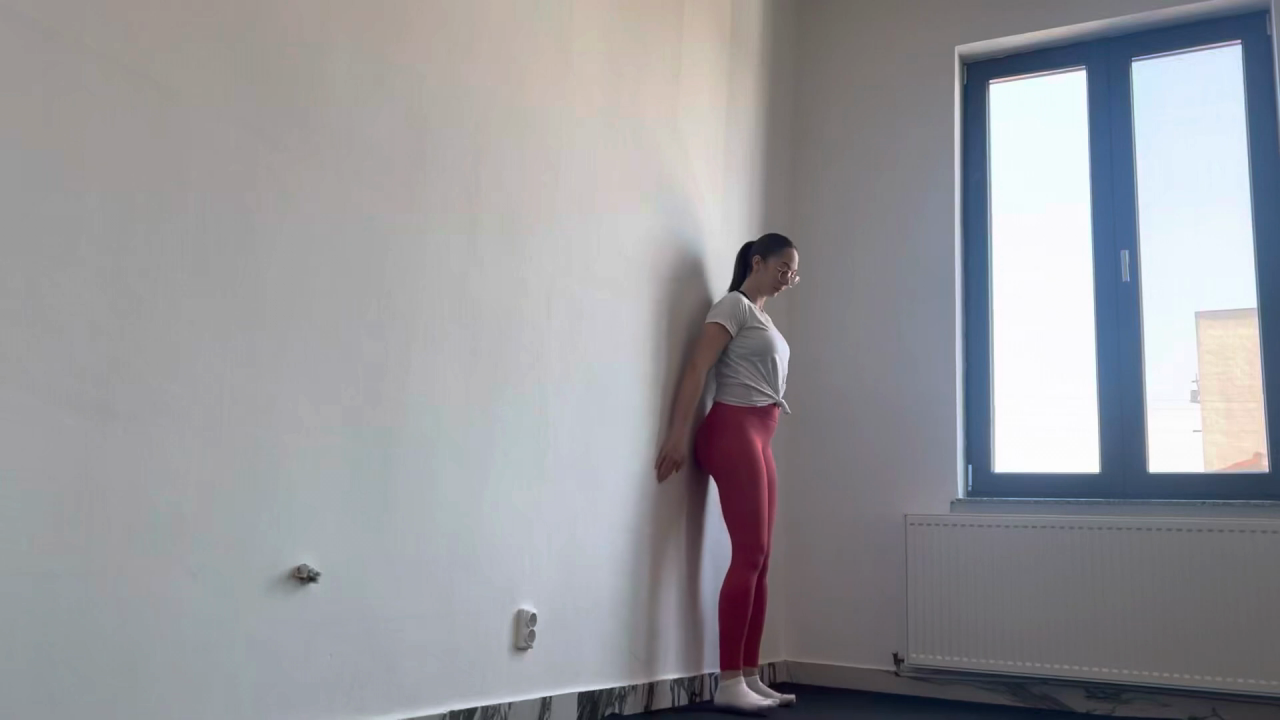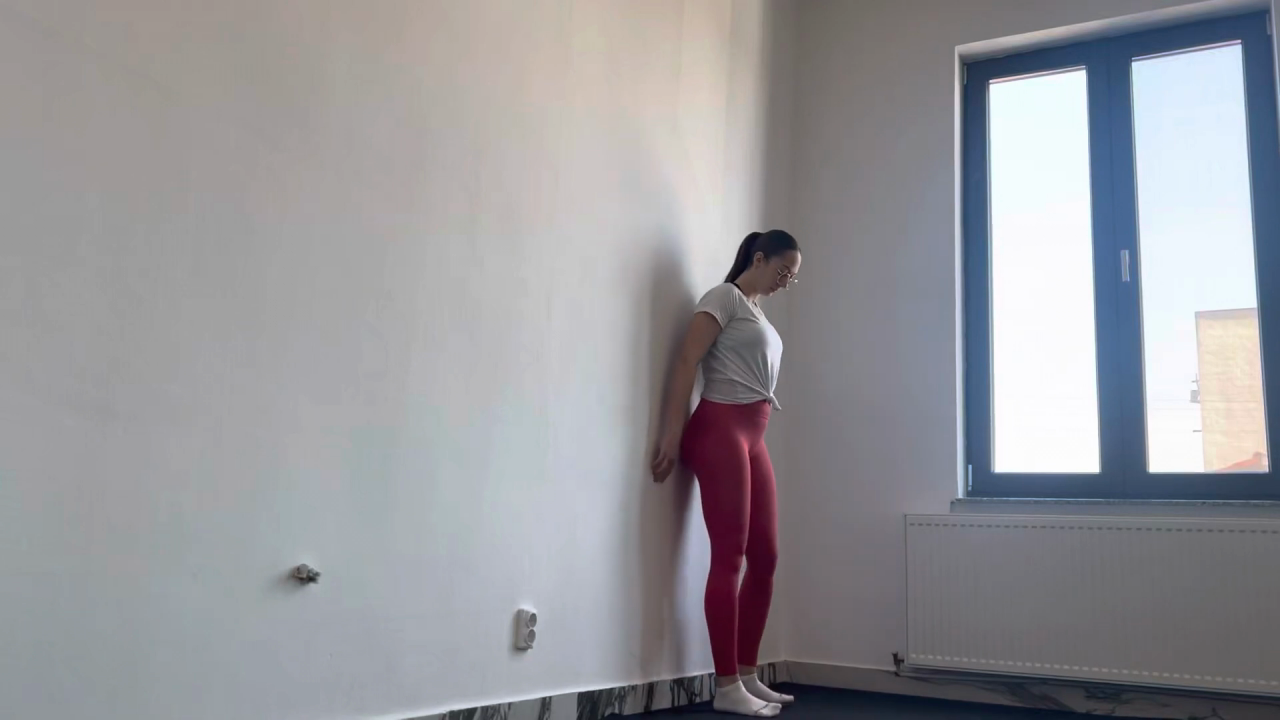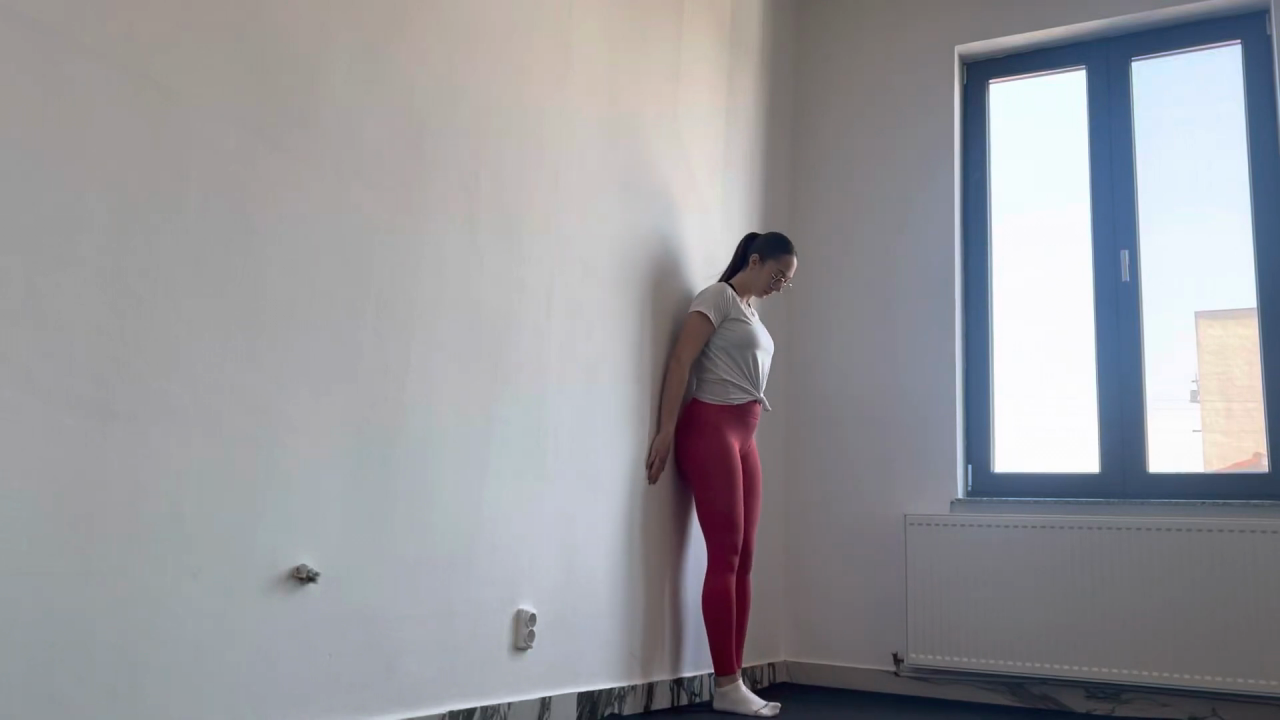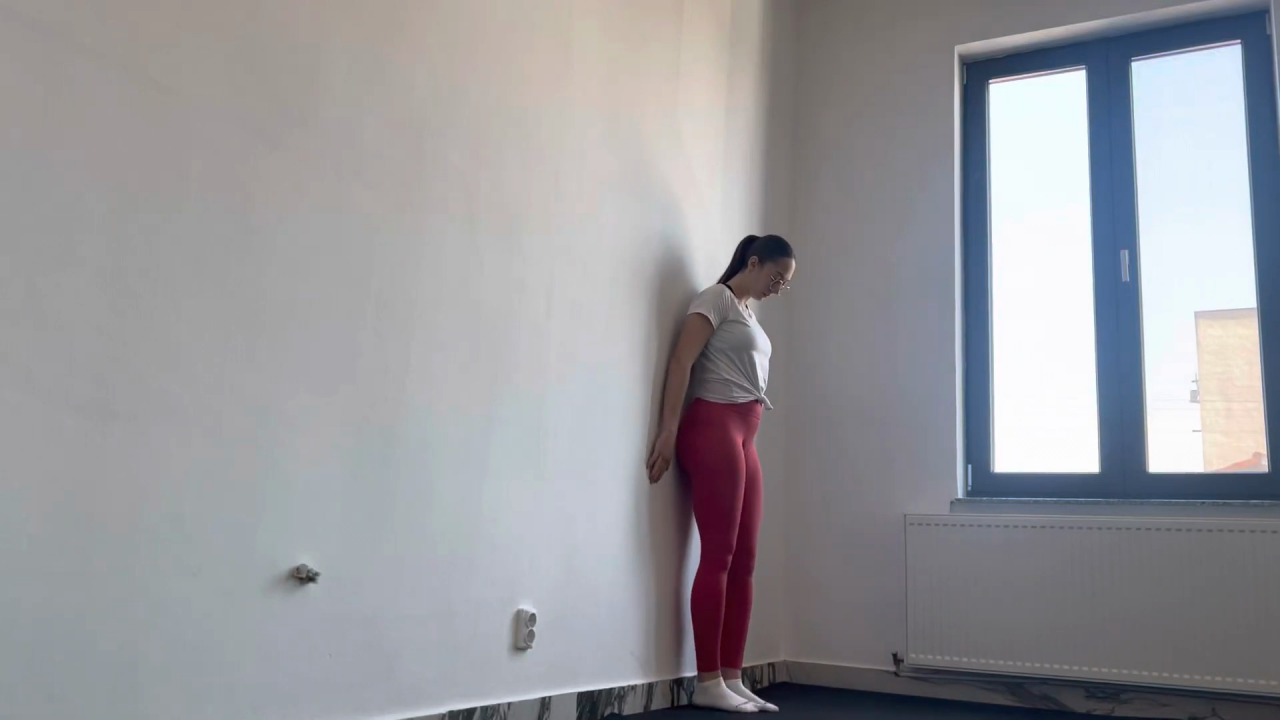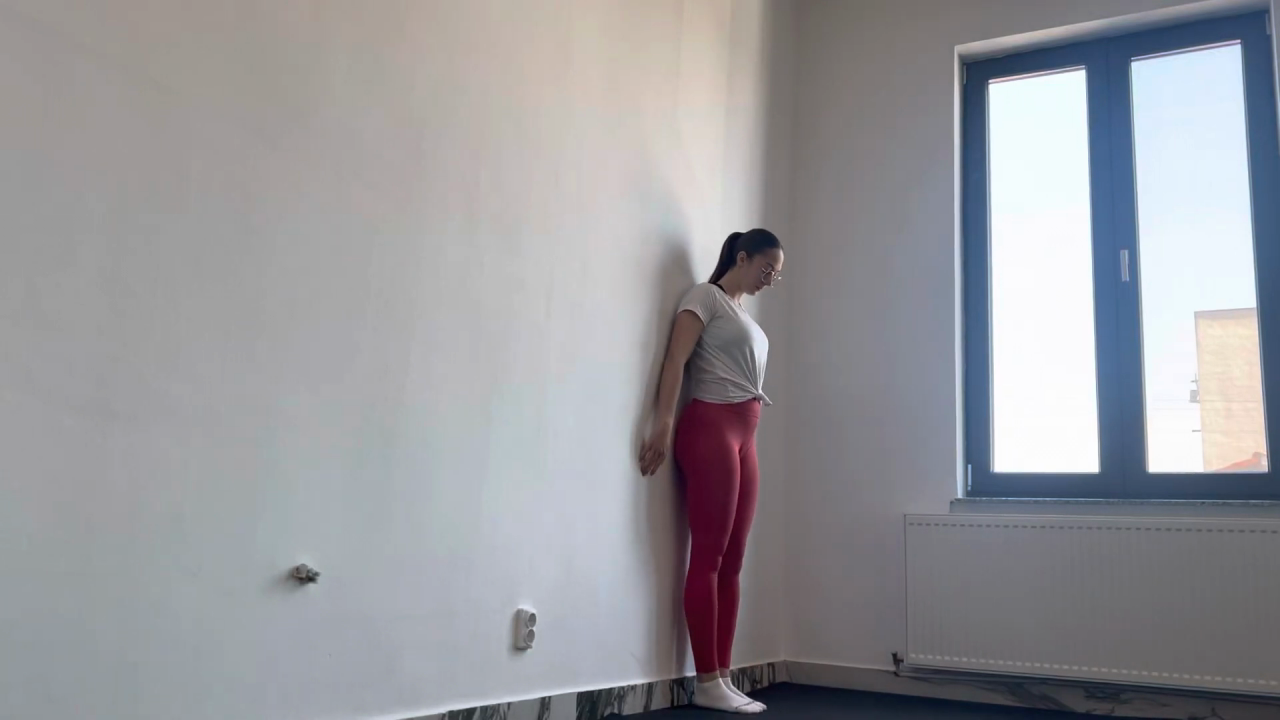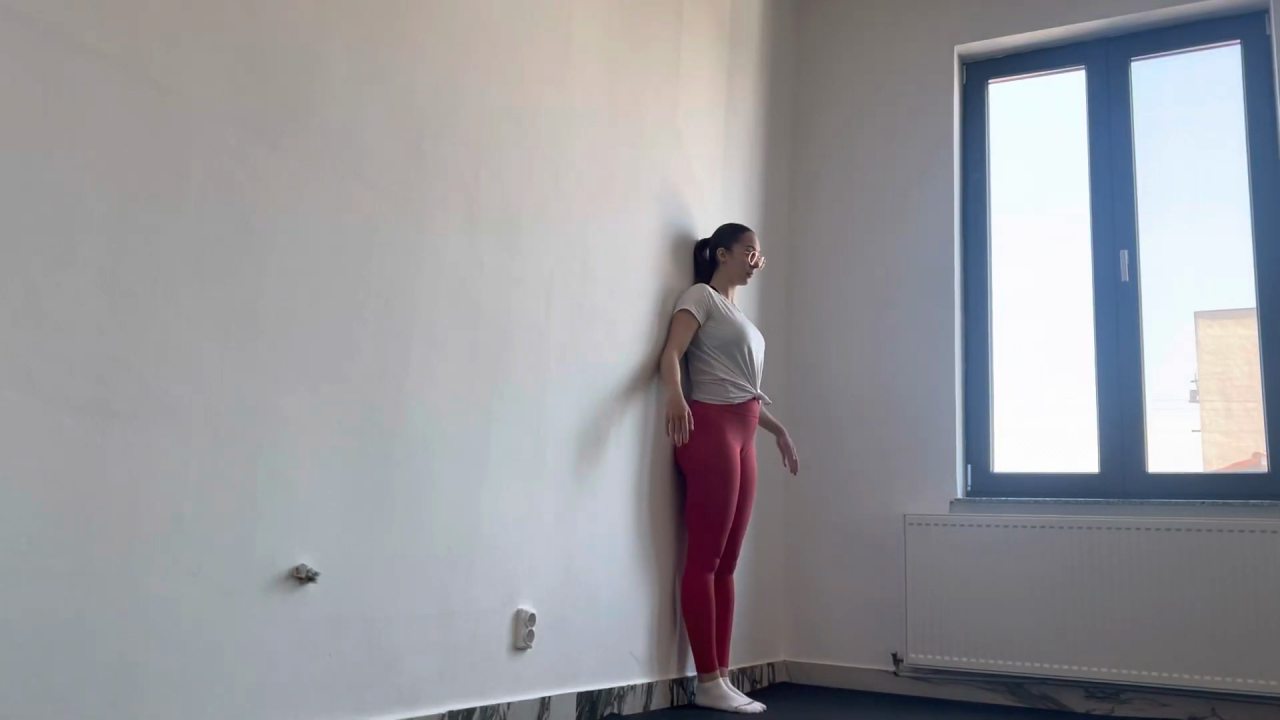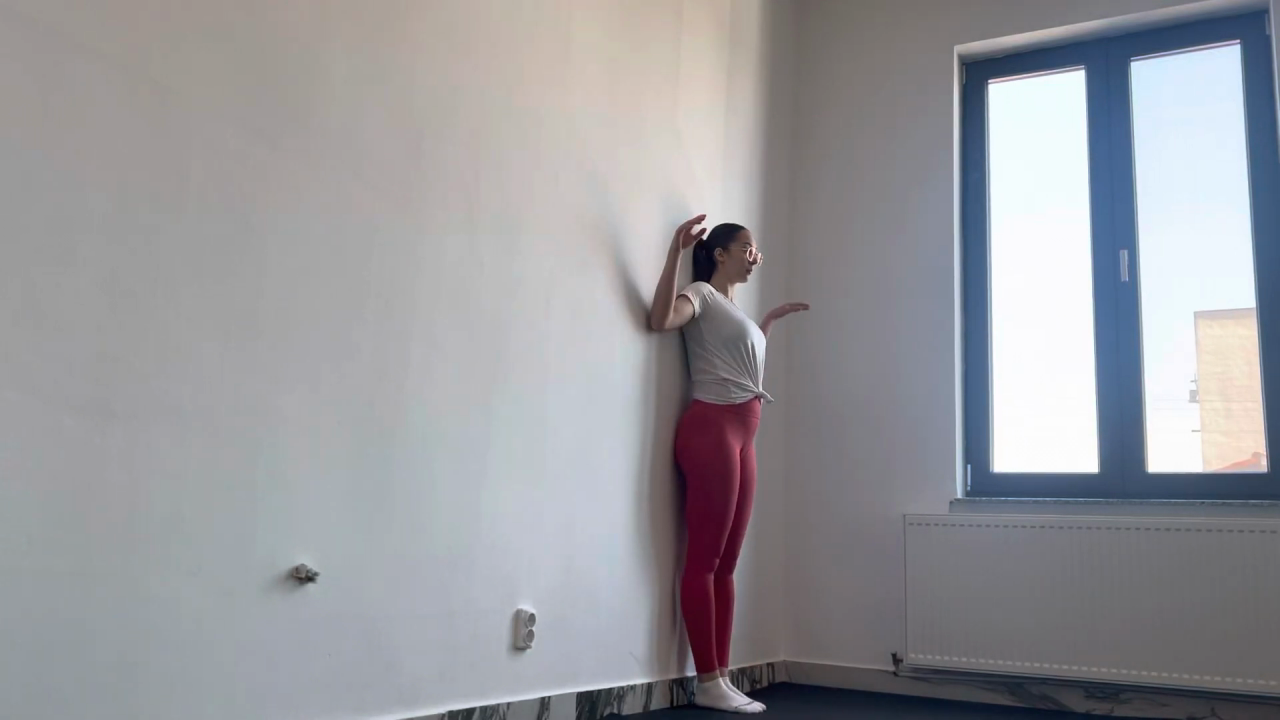
dt=0.4s
person 1, frame 1
left shoulder: (764, 317)
right shoulder: (733, 306)
right elbow: (697, 368)
right wrist: (678, 434)
left hip: (759, 438)
right hip: (733, 431)
left knee: (759, 559)
right knee: (749, 553)
left ankle: (750, 676)
right ankle: (729, 681)
person 1, frame 2
left shoulder: (757, 311)
right shoulder: (724, 297)
right elbow: (687, 362)
right wrist: (672, 432)
left hip: (753, 434)
right hip: (720, 429)
left knee: (764, 557)
right knee: (729, 556)
left ankle: (748, 676)
person 1, frame 3
left shoulder: (751, 311)
right shoulder: (717, 297)
right elbow: (680, 361)
right wrist: (665, 430)
left hip: (743, 435)
right hip: (710, 427)
left knee: (743, 559)
right knee: (724, 555)
left ankle: (735, 680)
person 1, frame 4
left shoulder: (748, 313)
right shoulder: (716, 299)
right elbow: (681, 362)
left wrist: (741, 439)
right wrist: (668, 430)
left hip: (744, 434)
right hip: (714, 427)
left knee: (744, 559)
right knee: (718, 555)
left ankle: (732, 679)
right ankle: (708, 681)
person 1, frame 5
left shoulder: (741, 311)
right shoulder: (705, 297)
right elbow: (675, 360)
right wrist: (664, 422)
left hip: (743, 433)
right hip: (710, 427)
left knee: (731, 561)
right knee: (708, 557)
left ankle: (722, 678)
right ankle: (707, 682)
person 1, frame 6
left shoulder: (734, 309)
right shoulder: (699, 297)
right elbow: (672, 351)
left wrist: (776, 426)
right wrist: (675, 396)
left hip: (741, 434)
right hip: (709, 428)
left knee: (725, 561)
right knee: (704, 558)
left ankle: (721, 678)
right ankle: (708, 682)
person 1, frame 7
left shoulder: (730, 304)
right shoulder: (700, 294)
right elbow: (660, 320)
left wrist: (770, 318)
right wrist: (675, 254)
left hip: (741, 433)
right hip: (711, 428)
left knee: (726, 561)
right knee: (704, 559)
left ankle: (722, 678)
right ankle: (708, 683)
